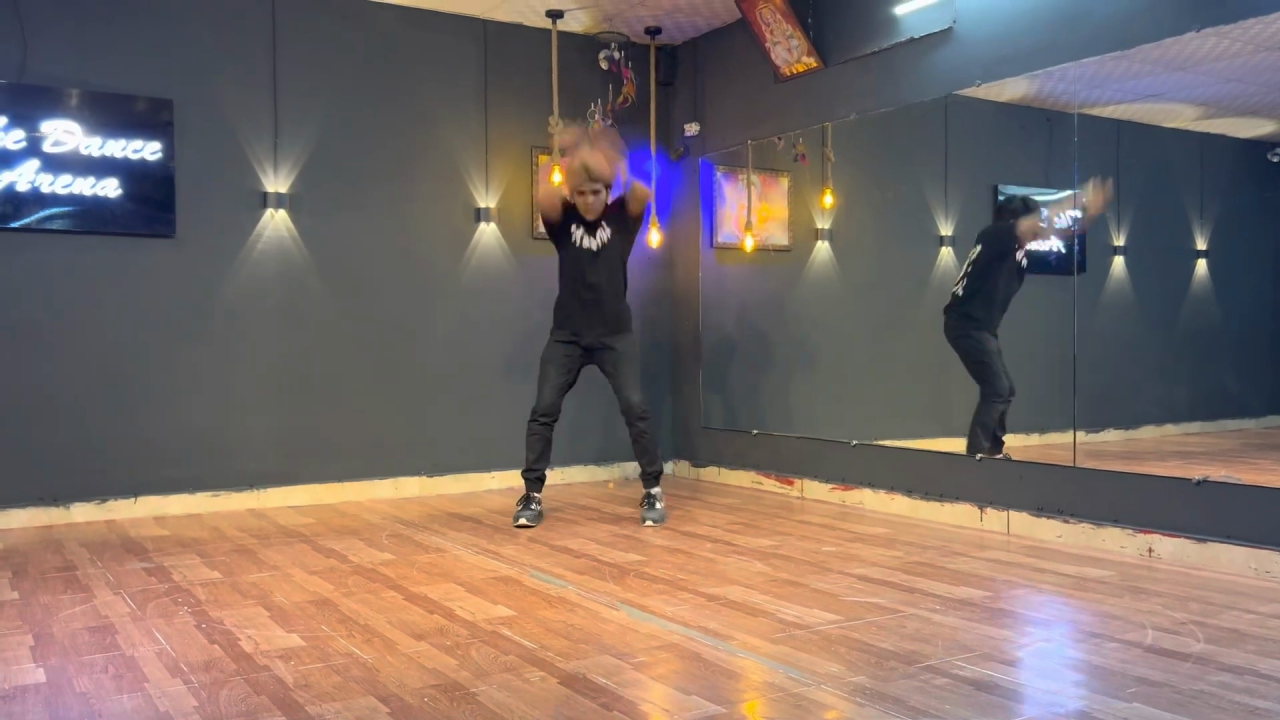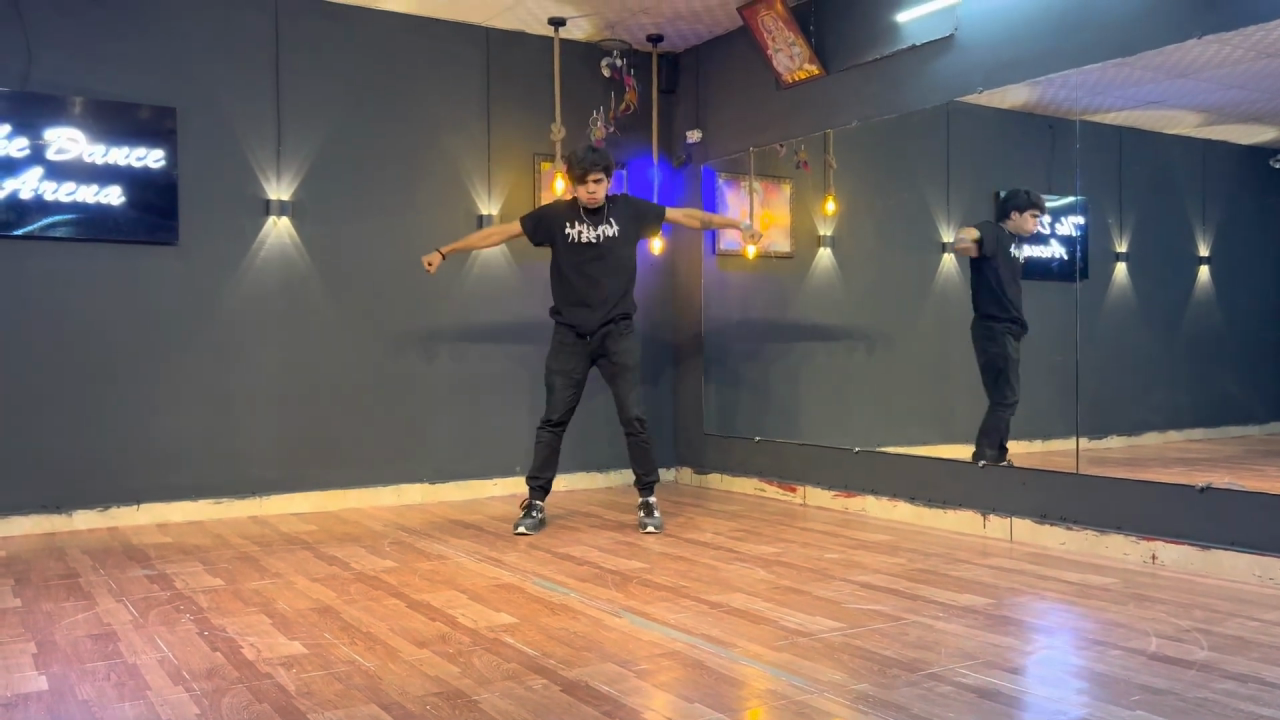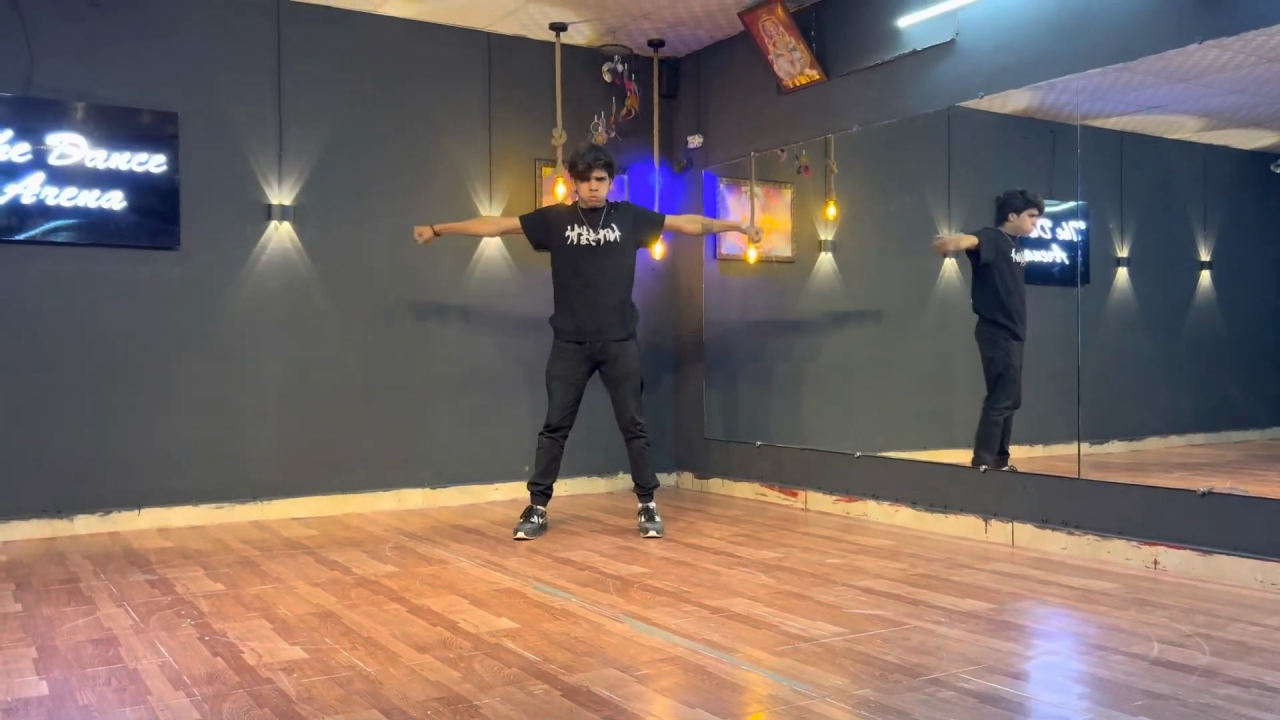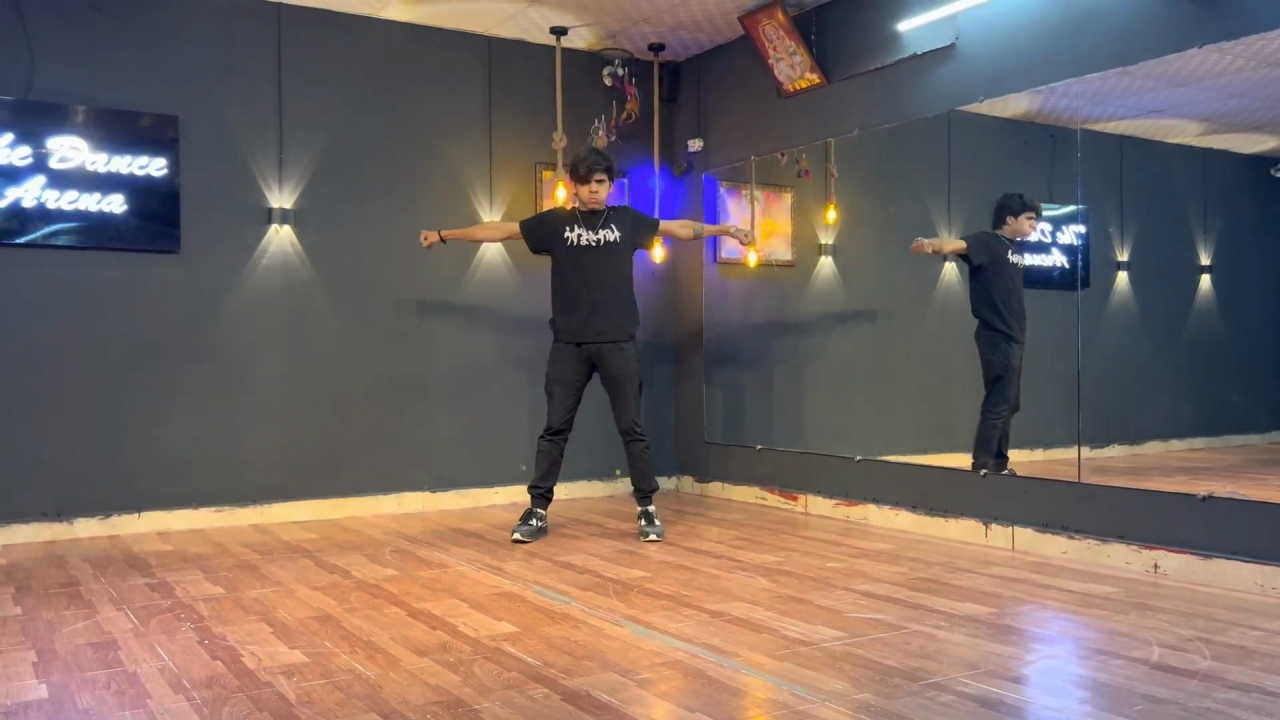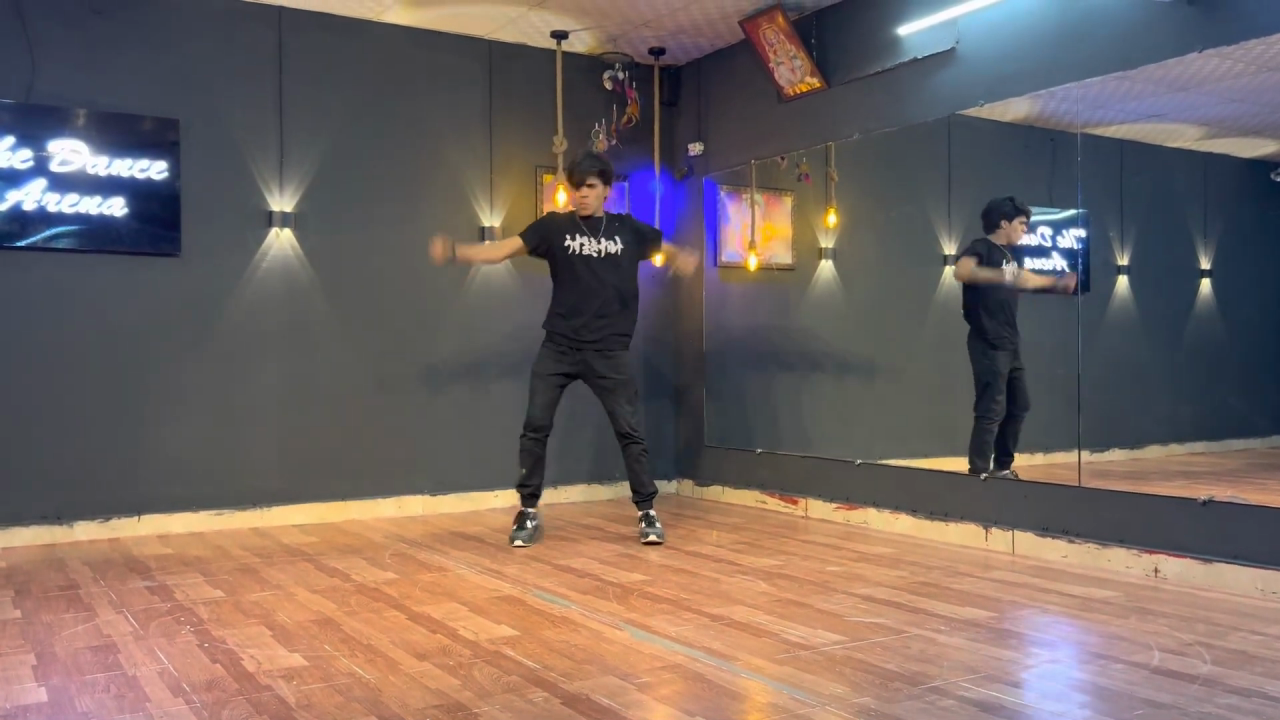
dt=0.5s
person 1, frame 1
left shoulder: (625, 215)
right shoulder: (559, 215)
left elbow: (642, 196)
right elbow: (546, 201)
left wrist: (615, 169)
right wrist: (572, 163)
left hip: (615, 335)
right hip: (567, 335)
left knee: (635, 408)
right knee: (543, 411)
left ankle: (652, 491)
right ankle: (532, 495)
person 1, frame 2
left shoulder: (629, 209)
right shoulder: (555, 215)
left elbow: (683, 216)
right elbow: (502, 231)
left wrist: (736, 223)
right wrist: (447, 250)
left hip: (618, 332)
right hip: (570, 334)
left knee: (633, 417)
right knee: (554, 419)
left ankle: (648, 499)
right ankle: (535, 501)
person 1, frame 3
left shoulder: (628, 216)
right shoulder: (555, 218)
left elbow: (685, 223)
right elbow: (499, 224)
left wrist: (734, 225)
right wrist: (438, 229)
left hip: (619, 341)
right hip: (570, 342)
left knee: (633, 424)
right knee: (555, 425)
left ankle: (647, 505)
right ankle: (537, 507)
person 1, frame 4
left shoulder: (626, 219)
right shoulder: (555, 222)
left elbow: (679, 229)
right elbow: (499, 231)
left wrist: (728, 230)
right wrist: (443, 234)
left hip: (618, 343)
right hip: (569, 344)
left knee: (632, 428)
right knee: (555, 428)
left ankle: (646, 509)
right ankle: (537, 510)
person 1, frame 5
left shoulder: (629, 229)
right shoulder: (554, 226)
left elbow: (669, 249)
right elbow: (502, 249)
left wrist: (685, 259)
right wrist: (454, 252)
left hip: (610, 350)
right hip: (560, 347)
left knee: (629, 431)
right knee: (536, 425)
left ankle: (647, 512)
right ankle: (528, 512)
person 2, frame 1
left shoulder: (1015, 245)
right shoulder: (996, 236)
left elbow: (1040, 227)
right elbow: (1036, 222)
left wrist: (1086, 209)
right wrist: (1079, 200)
left hip: (982, 328)
right hip: (966, 326)
left knee: (1003, 391)
right knee: (998, 389)
left ankle: (993, 449)
right ankle: (976, 451)
person 2, frame 2
left shoulder: (1014, 241)
right shoulder: (995, 233)
right elbow: (968, 233)
right wrist: (963, 240)
left hip: (1007, 330)
right hip: (993, 330)
left knee: (1006, 398)
right knee: (1006, 398)
left ankle: (996, 455)
right ankle: (984, 458)
person 2, frame 3
left shoulder: (1013, 243)
right shoulder: (992, 238)
right elbow: (967, 241)
right wrist: (949, 242)
left hip: (1012, 333)
right hip: (997, 333)
left knee: (1009, 401)
right knee: (999, 401)
left ankle: (999, 461)
right ankle: (984, 463)
person 2, frame 4
left shoulder: (1013, 246)
right shoulder: (987, 241)
right elbow: (957, 244)
right wrist: (932, 244)
left hip: (1012, 336)
right hip: (995, 336)
left knee: (1007, 404)
right knee: (998, 403)
left ankle: (998, 464)
right ankle: (982, 466)
person 2, frame 5
left shoulder: (1006, 253)
right shoulder: (981, 248)
left elbow: (1023, 279)
right elbow: (962, 272)
left wrist: (1056, 282)
right wrist: (1002, 276)
left hip: (1009, 342)
right hip: (988, 343)
left knee: (1019, 406)
right knee: (991, 410)
left ankle: (1002, 465)
right ankle: (979, 471)
